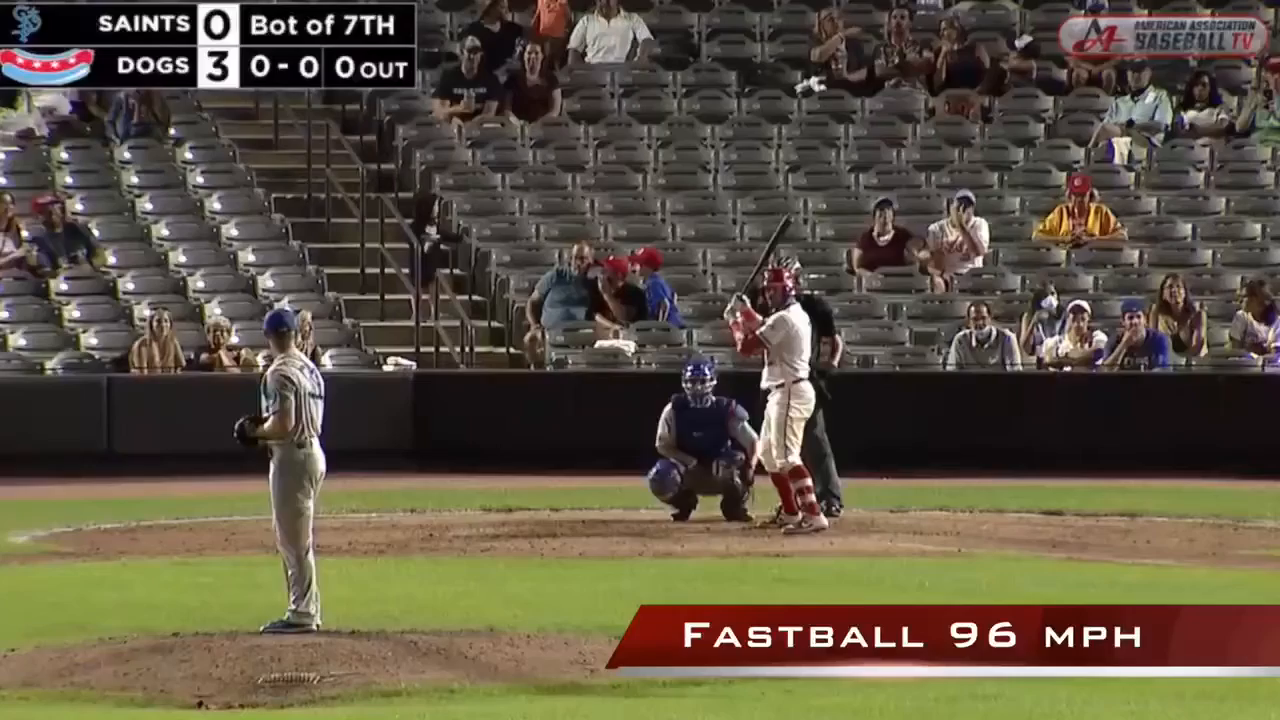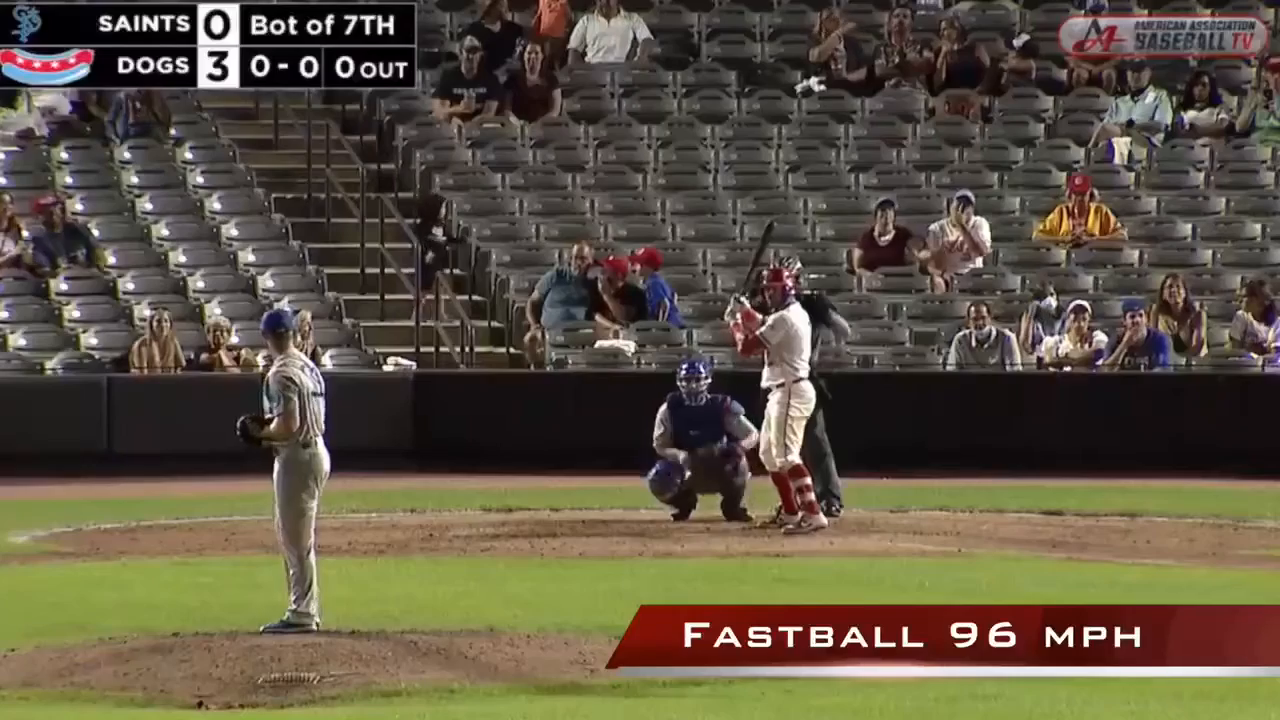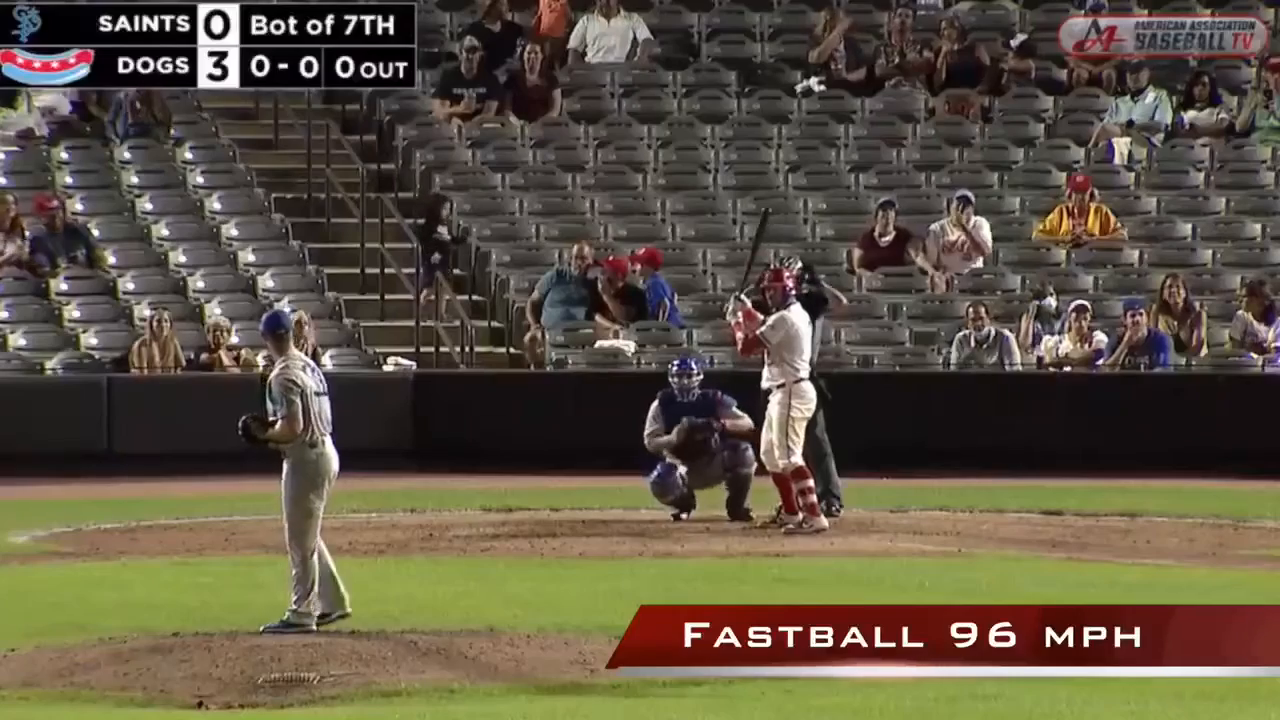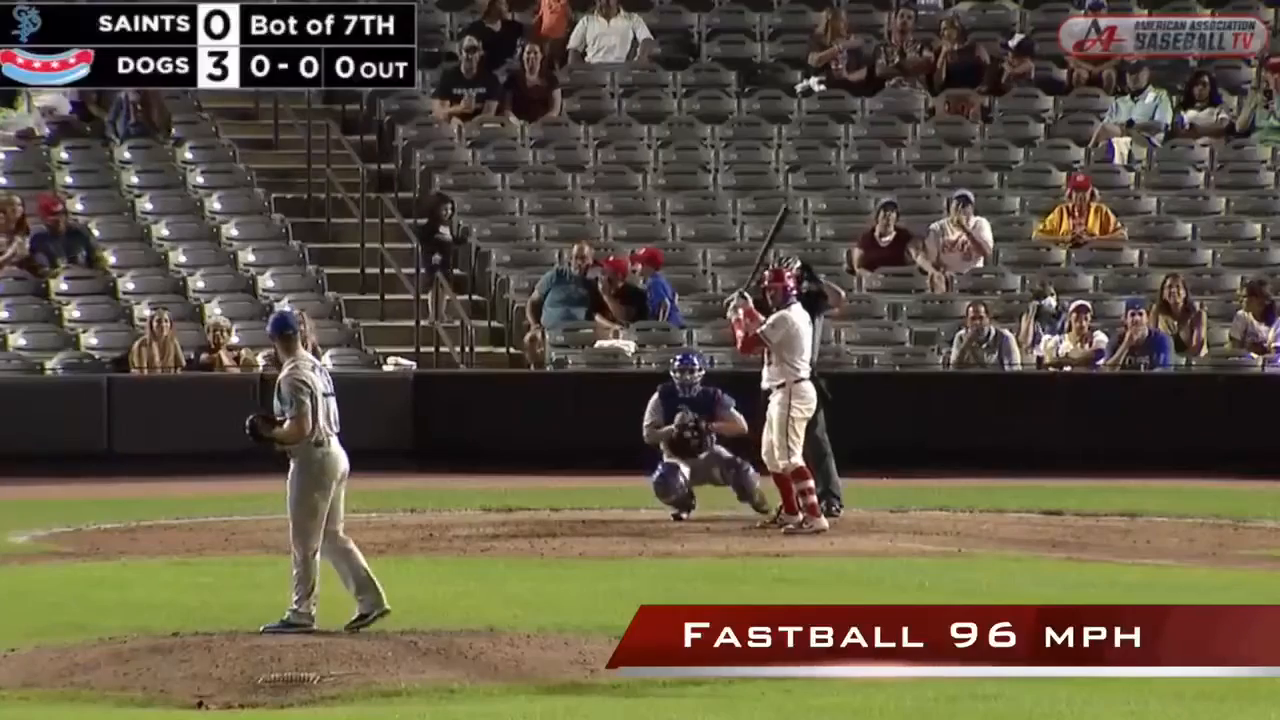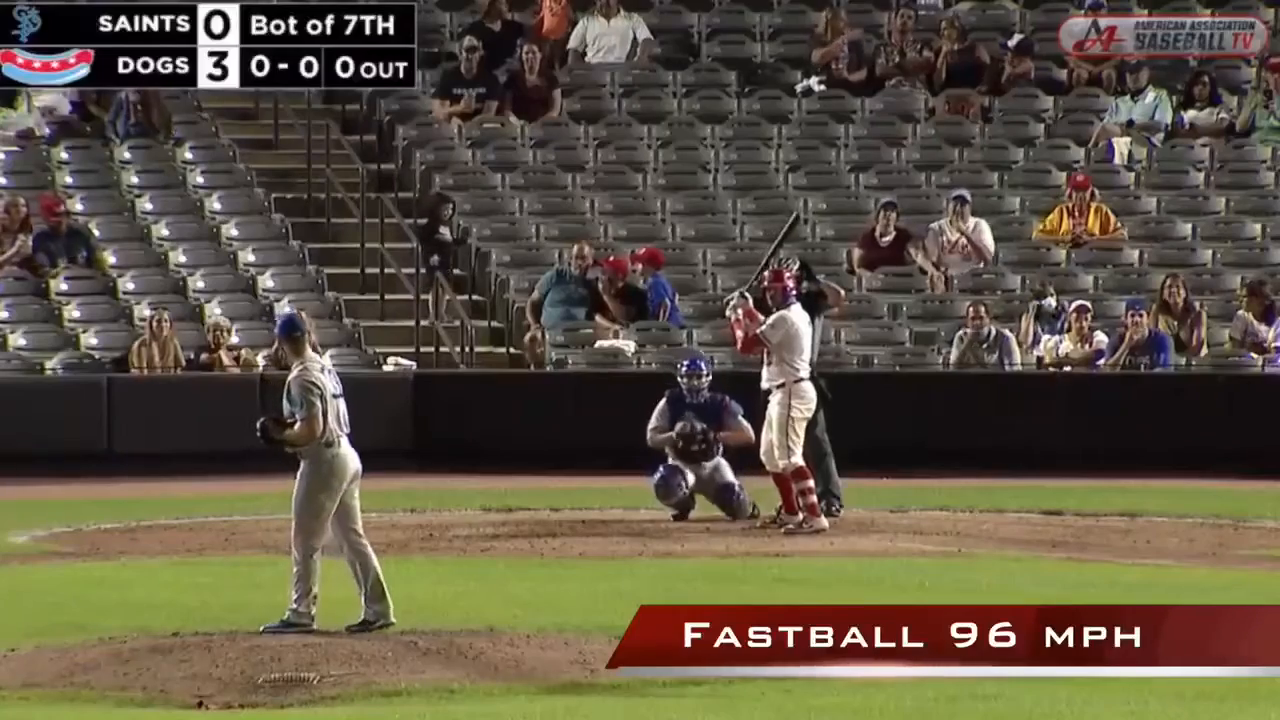
dt=0.2s
person 1, frame 1
left shoulder: (279, 371)
right shoulder: (310, 368)
left elbow: (283, 424)
left wrist: (257, 432)
right wrist: (267, 428)
left hip: (293, 458)
right hip: (312, 453)
left knee: (294, 539)
right knee: (290, 536)
left ankle: (301, 614)
right ankle: (307, 610)
person 1, frame 2
left shoulder: (280, 373)
right shoulder: (309, 366)
left elbow: (288, 425)
left wrist: (261, 432)
right wrist: (269, 427)
left hip: (298, 459)
right hip: (316, 453)
left knee: (295, 540)
right knee: (293, 535)
left ankle: (301, 614)
right ankle: (306, 608)
person 1, frame 3
left shoulder: (283, 375)
right shoulder: (310, 366)
left elbow: (292, 429)
left wrist: (265, 434)
right wrist: (272, 428)
left hip: (306, 459)
right hip: (325, 452)
left knee: (300, 541)
right knee: (307, 537)
left ankle: (301, 614)
right ankle: (333, 601)
person 1, frame 4
left shoulder: (292, 375)
right shoulder: (317, 367)
left elbow: (301, 428)
left wrist: (272, 432)
right wrist: (280, 427)
left hip: (313, 460)
right hip: (334, 454)
left knee: (304, 542)
right knee: (332, 536)
left ankle: (301, 615)
right ankle: (371, 600)
person 1, frame 5
left shoulder: (301, 377)
right shoulder: (325, 369)
left elbow: (312, 429)
left wrist: (283, 435)
right wrist: (289, 428)
left hip: (324, 461)
right hip: (346, 457)
left knee: (305, 540)
right knee: (352, 537)
left ankle: (301, 614)
right ankle: (378, 610)
person 2, frame 1
left shoulder: (784, 318)
right shoulder: (796, 314)
left elbow: (746, 347)
right elbow: (765, 330)
left wrist: (734, 320)
right wrist: (746, 311)
left hip: (790, 394)
right hip: (782, 393)
left knee: (786, 457)
right knee: (769, 455)
left ankle: (814, 516)
right ankle: (791, 513)
person 2, frame 2
left shoulder: (784, 318)
right shoulder: (796, 313)
left elbow: (746, 347)
right elbow: (765, 330)
left wrist: (735, 321)
right wrist: (746, 311)
left hip: (790, 393)
right hip: (783, 393)
left knee: (786, 455)
right knee: (769, 454)
left ankle: (813, 515)
right ankle: (791, 513)
person 2, frame 3
left shoulder: (785, 318)
right shoulder: (797, 314)
left elbow: (746, 347)
right elbow: (767, 329)
left wrist: (736, 320)
right wrist: (747, 311)
left hip: (791, 394)
right hip: (783, 393)
left knee: (789, 457)
right knee: (770, 455)
left ankle: (815, 517)
right ankle: (791, 513)
person 2, frame 4
left shoulder: (784, 317)
right shoulder: (797, 314)
left elbow: (745, 345)
right elbow: (766, 330)
left wrist: (737, 317)
right wrist: (748, 310)
left hip: (791, 394)
right hip: (783, 394)
left knee: (789, 457)
right knee: (772, 456)
left ankle: (815, 518)
right ankle: (791, 513)
person 2, frame 5
left shoulder: (784, 317)
right shoulder: (797, 314)
left elbow: (746, 345)
right elbow: (766, 330)
left wrist: (736, 317)
right wrist: (747, 309)
left hip: (791, 394)
right hip: (783, 394)
left knee: (789, 457)
right knee: (771, 456)
left ankle: (815, 517)
right ankle: (791, 513)
person 3, frame 1
left shoulder: (726, 409)
right shoulder: (674, 409)
left elbow: (753, 442)
right elbow: (663, 446)
left wrist: (749, 467)
right wrist: (691, 463)
left hip: (719, 473)
right hip: (687, 469)
left knee: (737, 465)
right knee: (658, 479)
left ankle: (733, 507)
right ankle: (685, 503)
person 3, frame 2
left shoulder: (721, 406)
right shoulder: (670, 408)
left elbow: (753, 435)
right elbow: (659, 445)
left wrist: (738, 448)
right wrist: (682, 456)
left hip: (716, 470)
right hip: (685, 468)
left knee: (737, 462)
right knee: (658, 480)
left ankle: (732, 507)
right ankle: (684, 503)
person 3, frame 3
left shoulder: (712, 399)
right shoulder: (662, 404)
left elbow: (747, 424)
right elbow: (650, 443)
left wrist: (720, 425)
right wrist: (673, 437)
left hip: (710, 463)
right hip: (680, 464)
left knee: (742, 452)
right knee: (661, 484)
left ankle: (737, 508)
right ankle: (683, 503)
person 3, frame 4
left shoulder: (713, 397)
right shoulder: (663, 397)
left elbow: (742, 427)
right elbow: (649, 436)
left wrist: (708, 426)
right wrist: (674, 427)
left hip: (708, 455)
right hip: (678, 459)
left knee: (741, 472)
right knee: (663, 484)
left ankle: (755, 499)
right ankle: (684, 503)
person 3, frame 5
left shoulder: (720, 404)
right shoulder: (670, 403)
left elbow: (748, 435)
right elbow: (652, 438)
left wrist: (714, 436)
right wrist: (675, 435)
left hip: (712, 464)
right hip: (682, 465)
left knee: (735, 505)
right knee: (665, 486)
left ankle: (745, 507)
right ankle: (683, 504)
